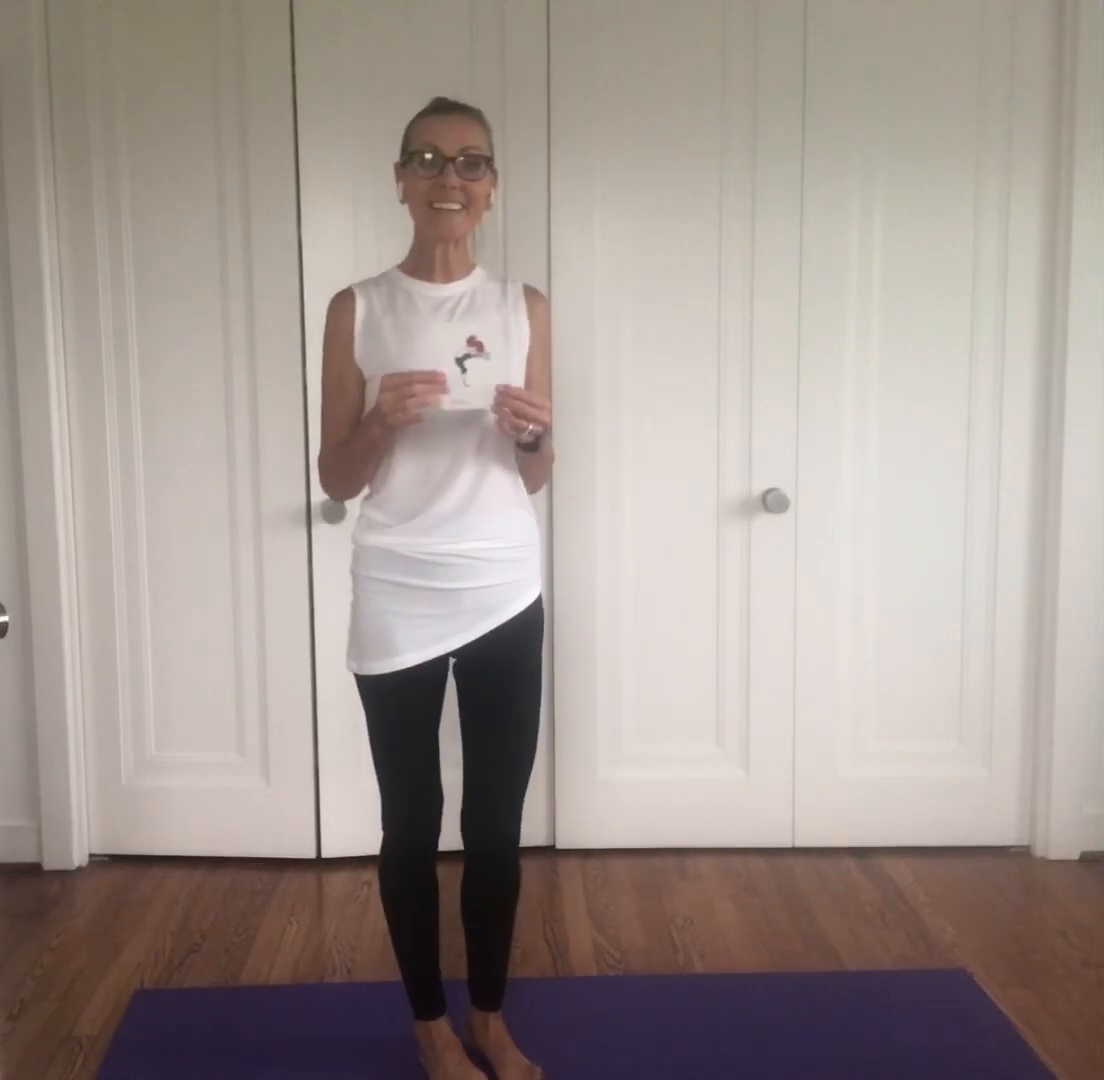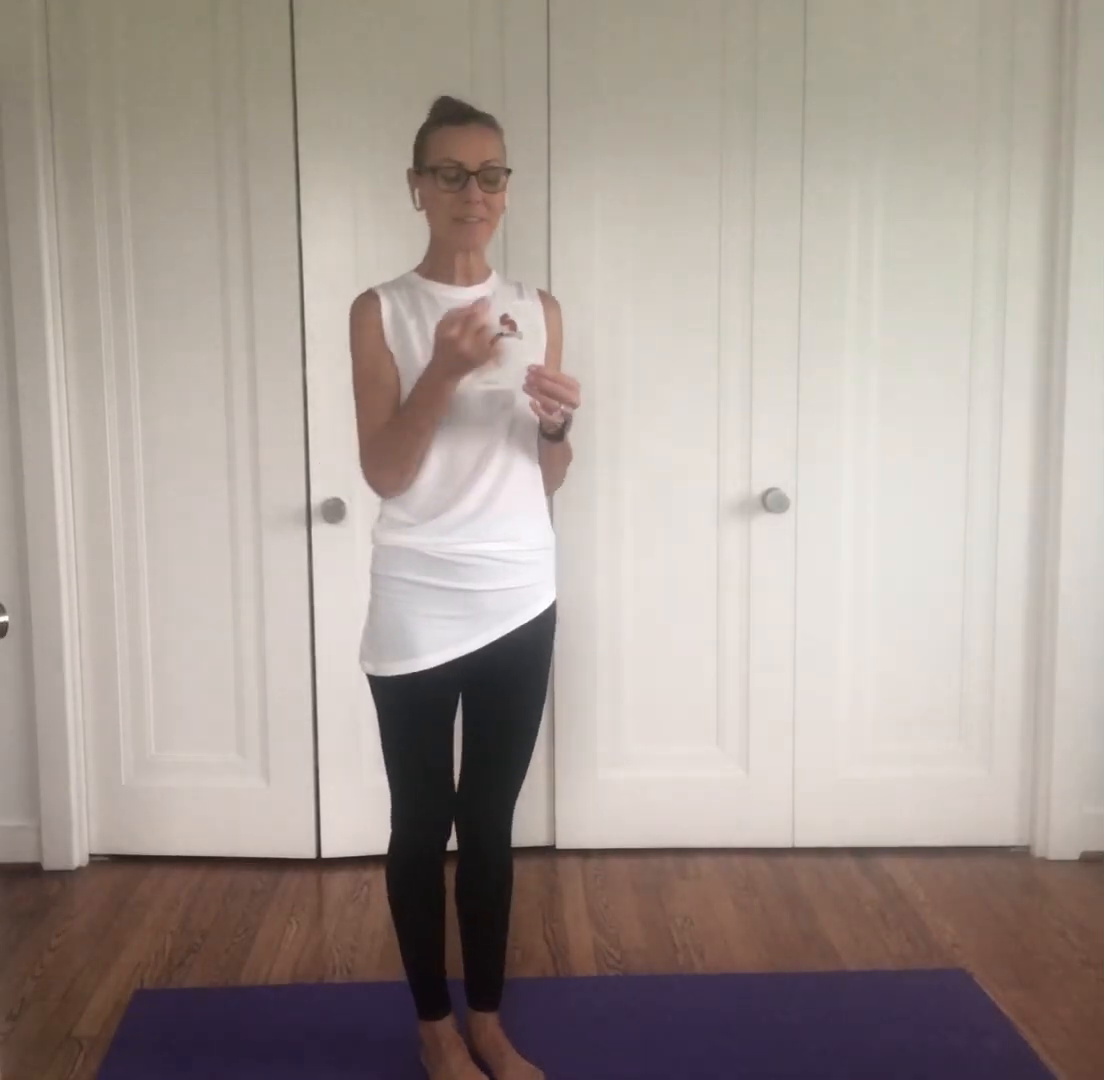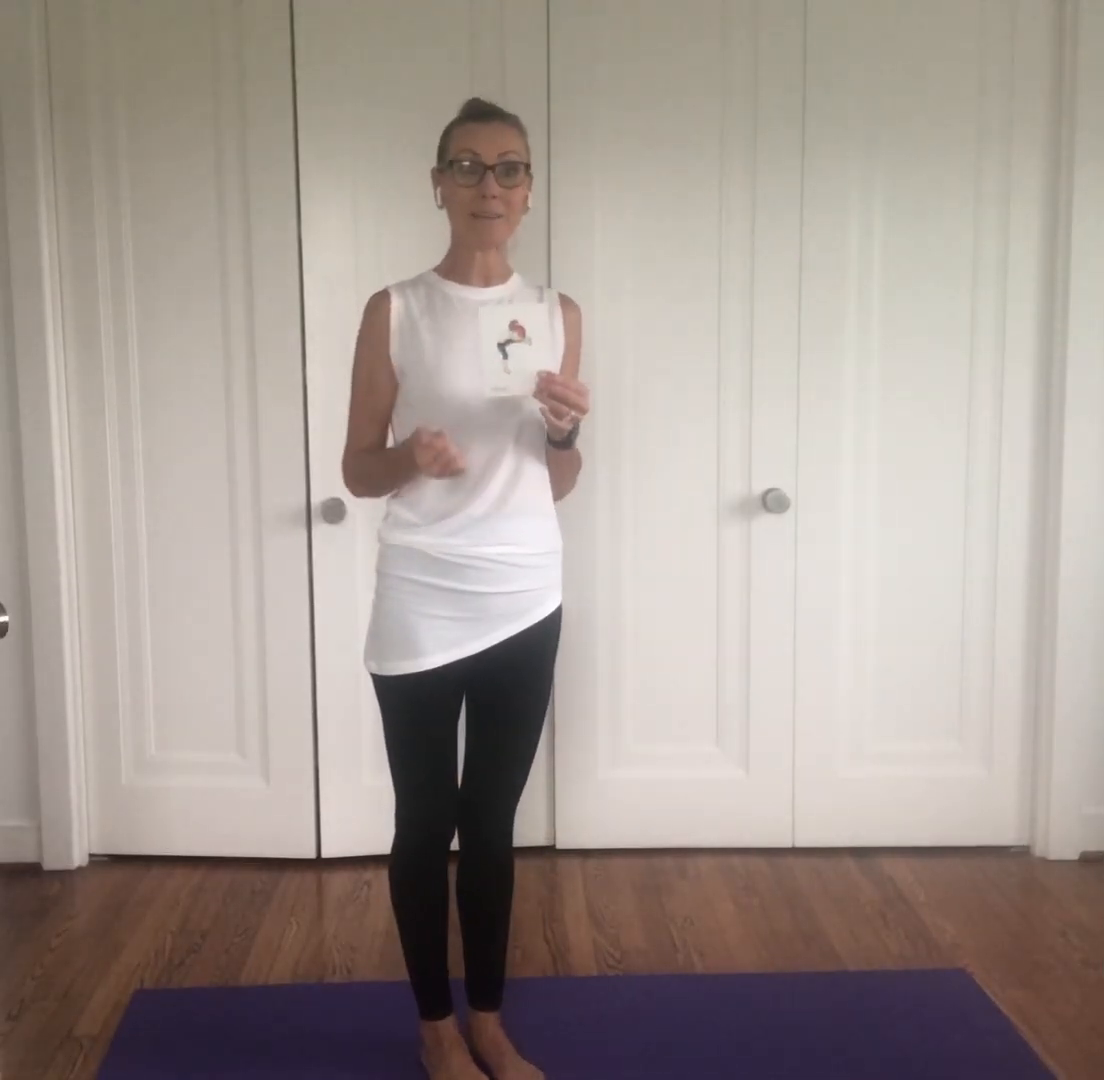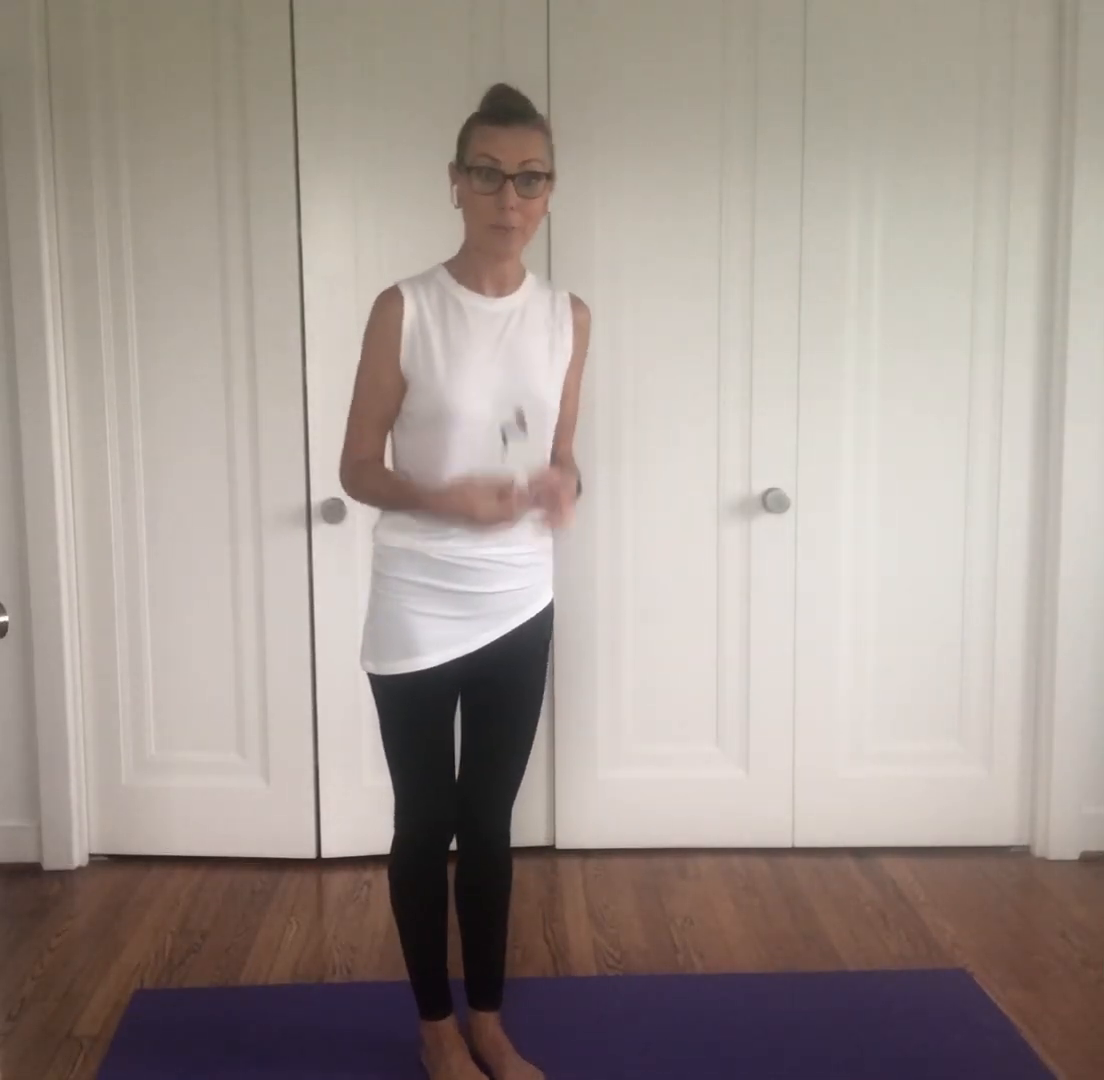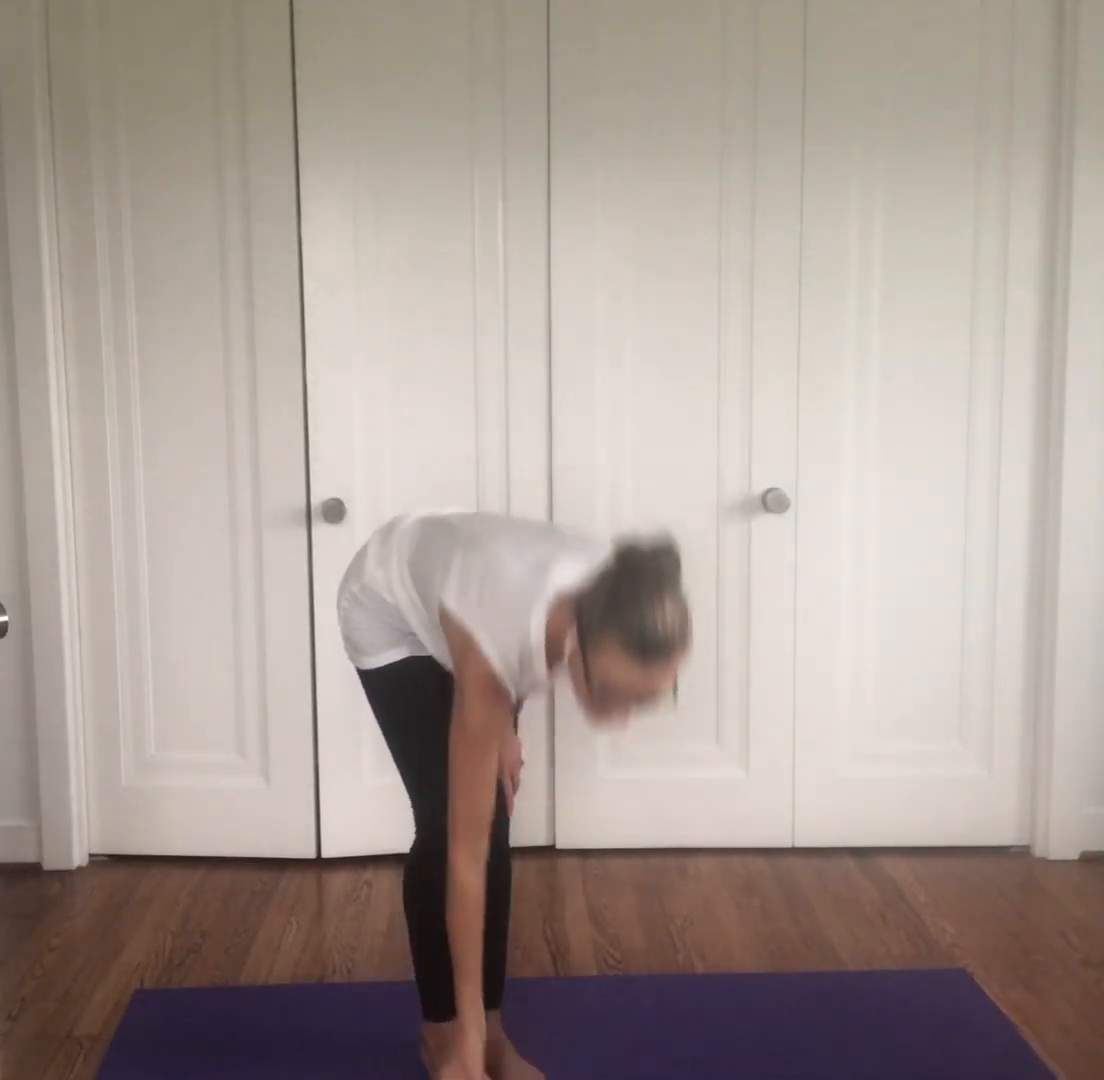
dt=0.7s
person 1, frame 1
left shoulder: (524, 307)
right shoulder: (357, 309)
left elbow: (537, 477)
right elbow: (335, 480)
left wrist: (532, 436)
right wrist: (383, 420)
left hip: (504, 598)
right hip: (398, 602)
left knee: (496, 822)
right knee: (412, 823)
person 1, frame 2
left shoulder: (537, 311)
right shoulder: (380, 311)
left elbow: (548, 481)
right elbow: (384, 473)
left wrist: (555, 423)
right wrist: (445, 372)
left hip: (519, 601)
right hip: (416, 608)
left knee: (490, 821)
right knee: (421, 823)
person 1, frame 3
left shoulder: (556, 313)
right shoulder: (393, 312)
left elbow: (559, 485)
right elbow: (357, 472)
left wrist: (564, 430)
right wrist: (410, 455)
left hip: (525, 605)
right hip: (421, 609)
left knee: (492, 822)
right knee: (426, 823)
person 1, frame 4
left shoulder: (568, 319)
right shoulder: (405, 311)
left elbow: (558, 455)
right elbow: (358, 469)
left wrist: (560, 488)
right wrist: (441, 498)
left hip: (517, 612)
right hip: (418, 613)
left knee: (489, 824)
right knee: (426, 825)
person 1, frame 5
left shoulder: (615, 604)
right shoulder: (491, 650)
right elbow: (464, 859)
left wrist: (507, 720)
right wrist: (463, 1030)
left hip: (454, 578)
right hip: (388, 611)
left knee: (493, 826)
right knee: (443, 826)
left ankle: (490, 1023)
right ankle: (442, 1032)
